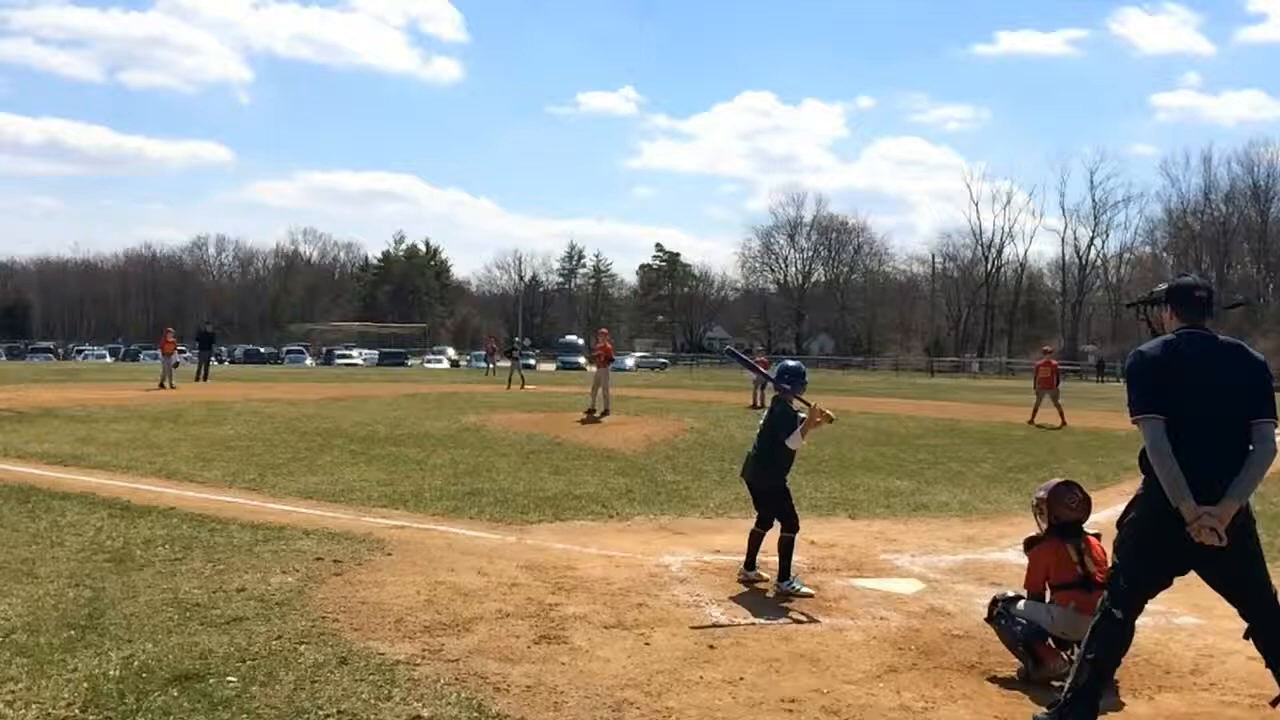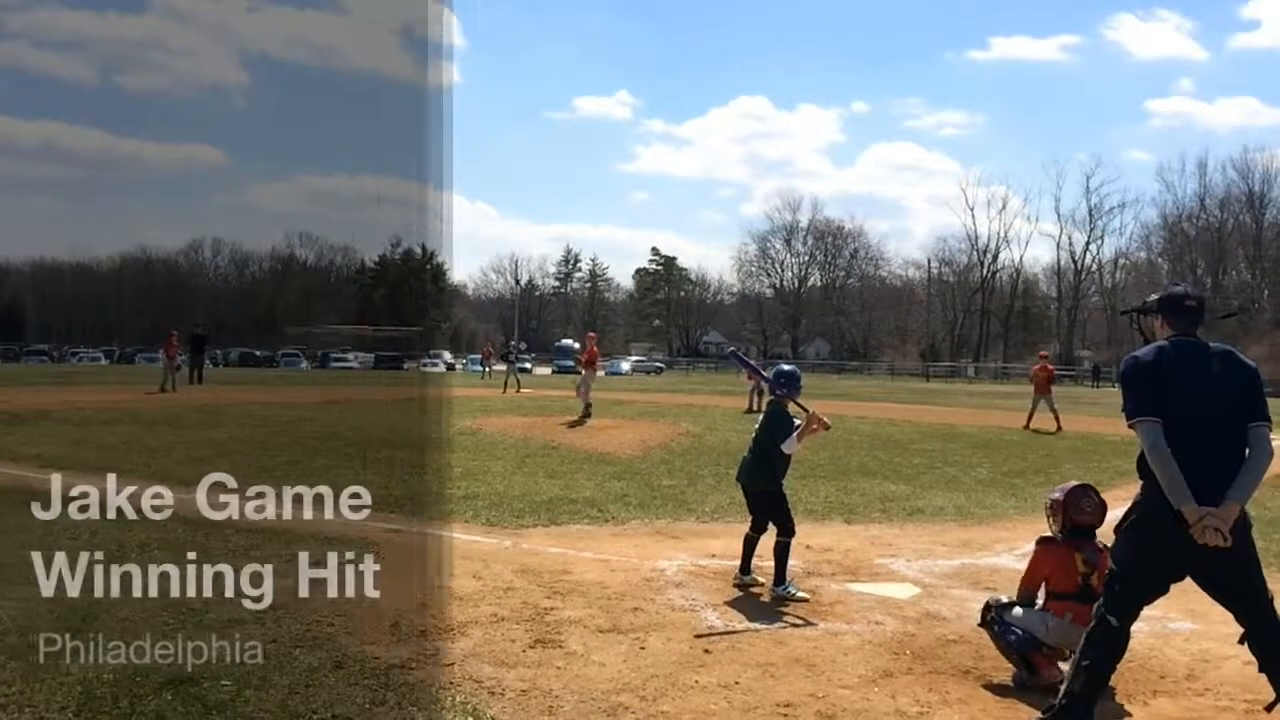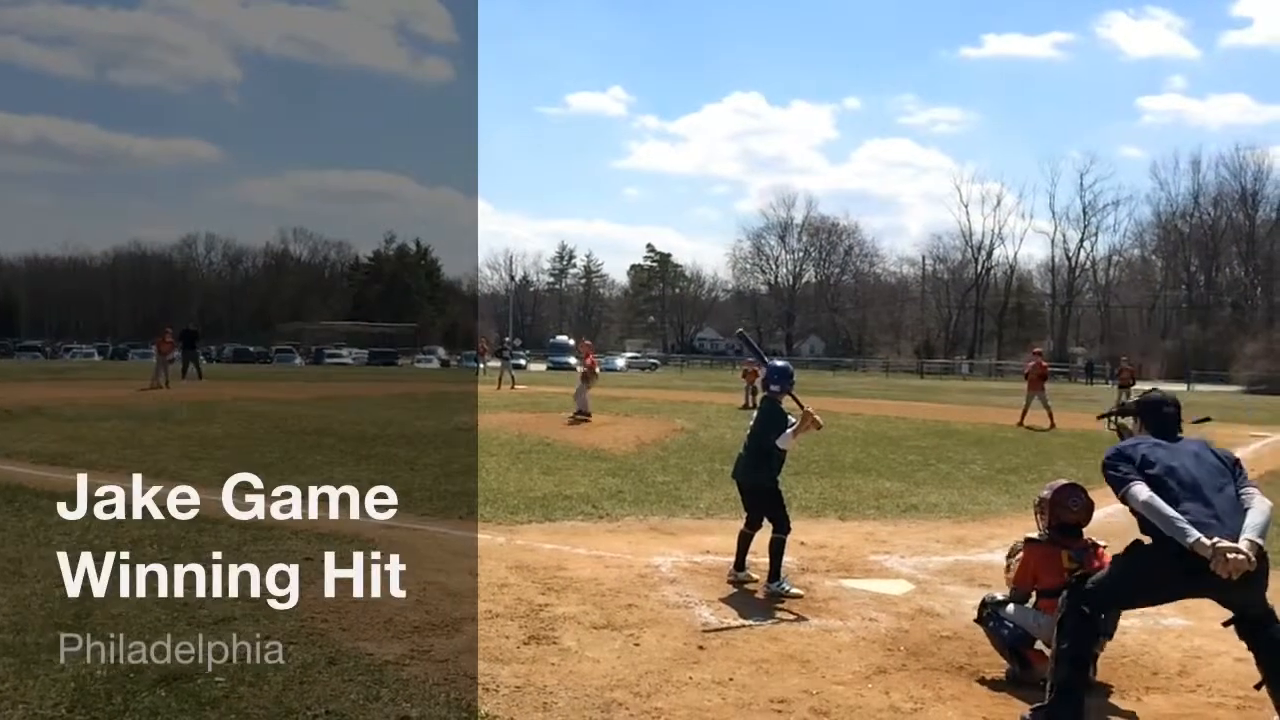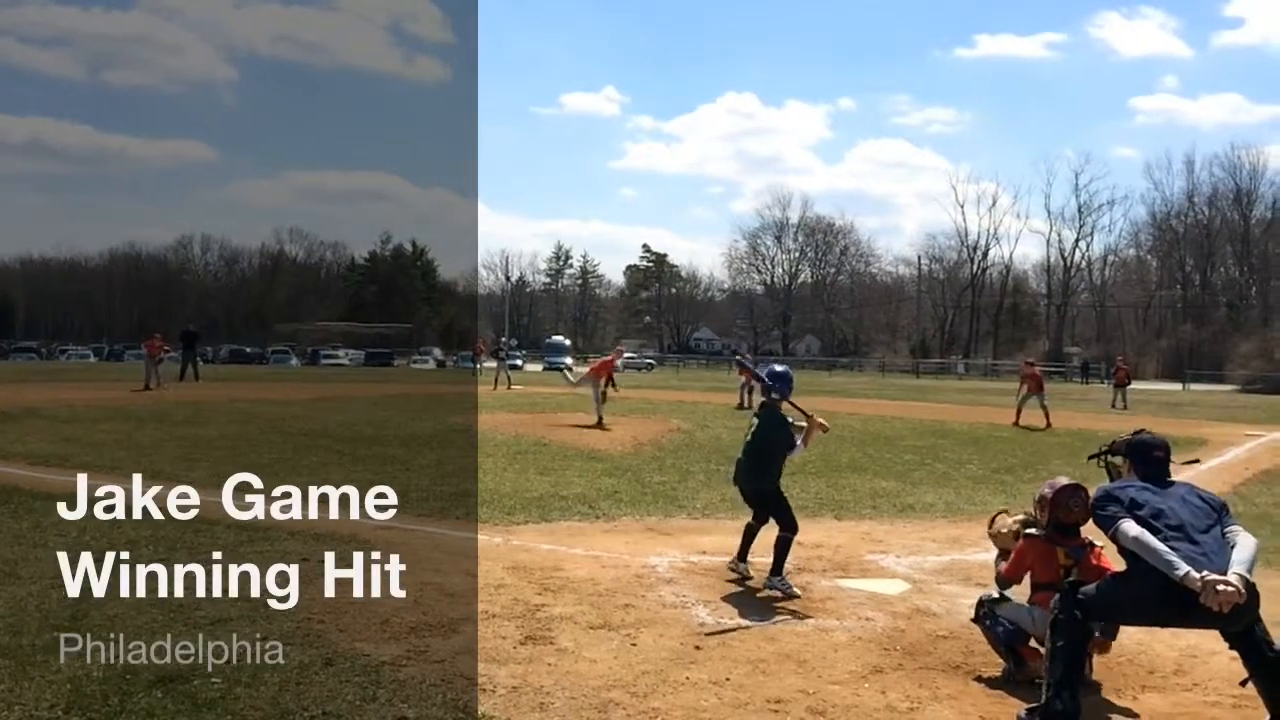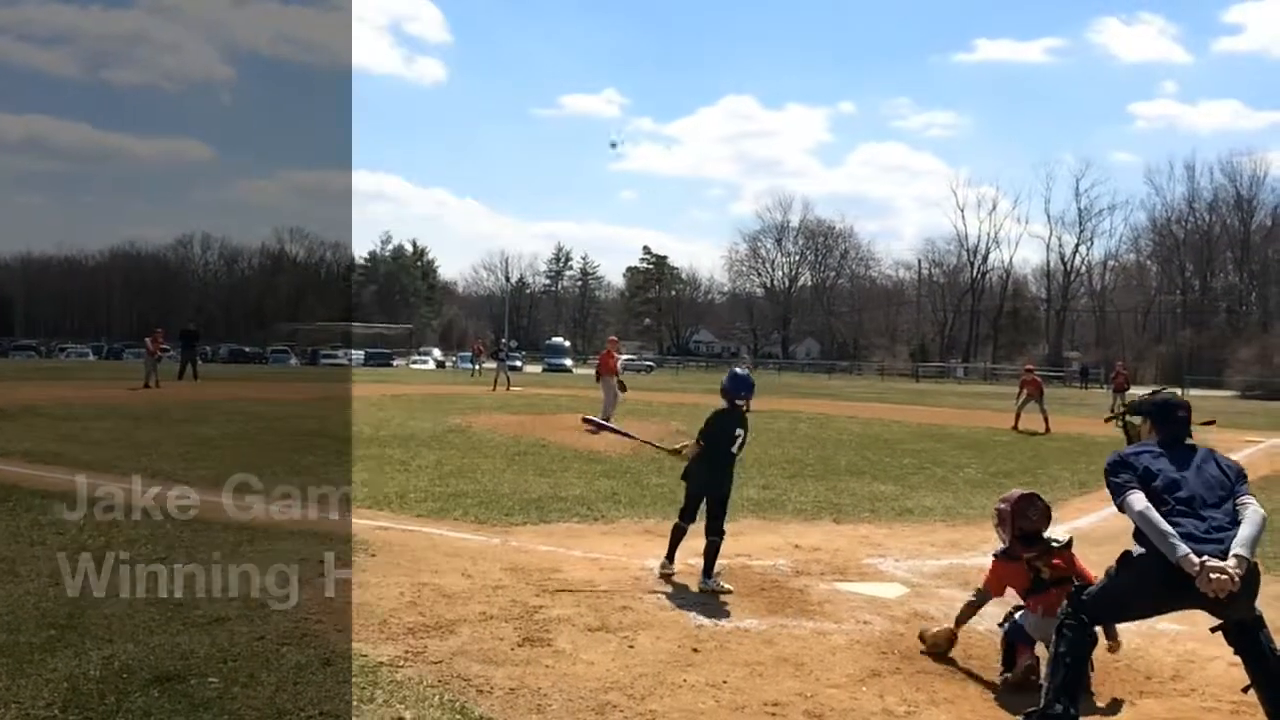
dt=0.7s
person 1, frame 1
left shoulder: (1148, 358)
left elbow: (1156, 439)
left wrist: (1188, 511)
right wrist: (1225, 509)
left hip: (1163, 508)
right hip: (1229, 513)
left knee: (1119, 608)
person 1, frame 2
left shoulder: (1142, 363)
right shoulder: (1241, 367)
left elbow: (1153, 443)
left wrist: (1190, 512)
right wrist: (1227, 511)
left hip: (1162, 512)
right hip: (1225, 517)
left knee: (1114, 614)
person 1, frame 3
left shoulder: (1123, 452)
right shoulder: (1219, 454)
left elbow: (1144, 500)
left wrist: (1202, 546)
right wrist: (1248, 547)
left hip: (1181, 558)
right hip: (1245, 561)
left knee: (1081, 600)
person 1, frame 4
left shoulder: (1110, 494)
right shoulder: (1204, 496)
left elbow: (1134, 536)
right elbow: (1245, 539)
left wrist: (1192, 580)
right wrist: (1236, 579)
left hip: (1167, 593)
right hip: (1232, 596)
left knee: (1072, 606)
person 1, frame 5
left shoulder: (1127, 459)
right shoulder: (1224, 463)
left elbow: (1141, 511)
right elbow: (1254, 513)
left wrist: (1189, 564)
right wrist: (1235, 566)
left hip: (1170, 569)
right hip: (1234, 572)
left knee: (1079, 612)
right knee: (1247, 626)
person 2, frame 1
left shoulder: (779, 405)
right shoulder: (784, 410)
left elbow: (799, 424)
right elbow: (792, 443)
left wrist: (818, 419)
right wrist: (811, 421)
left hip: (756, 471)
right hip: (768, 476)
left knee: (765, 519)
right knee: (790, 523)
left ankle: (748, 569)
right ankle: (784, 581)
person 2, frame 2
left shoulder: (774, 410)
right shoulder: (780, 414)
left elbow: (793, 431)
right elbow: (787, 447)
left wrist: (813, 427)
right wrist: (807, 426)
left hip: (751, 476)
right hip: (763, 480)
left knee: (759, 523)
right knee: (785, 528)
left ankle: (743, 573)
right ankle: (779, 586)
person 2, frame 3
left shoulder: (768, 406)
right shoulder: (774, 410)
left elbow: (788, 427)
right elbow: (782, 442)
left wrist: (807, 424)
right wrist: (802, 423)
left hip: (747, 472)
right hip: (760, 477)
left knee: (754, 520)
right knee: (781, 525)
left ankle: (738, 570)
right ankle: (774, 582)
person 2, frame 4
left shoulder: (764, 410)
right shoulder: (775, 419)
left elbow: (788, 428)
right elbow: (794, 451)
left wrist: (811, 426)
right wrist: (811, 429)
left hip: (746, 475)
right hip: (761, 481)
left knee: (761, 515)
right knee: (788, 525)
left ankle: (740, 560)
right ankle: (775, 577)
person 2, frame 5
left shoulder: (719, 417)
right shoulder: (742, 420)
left elbow: (699, 446)
left wrist: (683, 451)
right wrist: (688, 447)
left hip: (698, 475)
right hip: (722, 481)
left knee: (686, 517)
right knee: (715, 528)
left ankle: (668, 562)
right ankle: (708, 578)
person 3, frame 1
left shoulder: (1042, 546)
right shoulder: (1094, 543)
left elbow: (1035, 598)
left hip: (1067, 619)
left knee: (1000, 606)
left ankle: (1046, 662)
person 3, frame 2
left shoulder: (1049, 548)
right shoulder: (1104, 554)
left elbow: (1024, 598)
left hip: (1060, 630)
left knee: (994, 609)
left ankle: (1041, 669)
person 3, frame 3
left shoulder: (1036, 547)
right shoulder: (1095, 551)
left elbow: (1018, 598)
left wrist: (1013, 574)
right wrist: (1104, 634)
left hip: (1050, 627)
left knee: (991, 606)
left ankle: (1031, 665)
person 3, frame 4
left shoulder: (1032, 542)
right shoulder: (1092, 550)
left elbow: (1003, 582)
left wrist: (1004, 551)
right wrist: (1106, 636)
left hip: (1045, 624)
left knee: (987, 606)
left ankle: (1027, 662)
person 3, frame 5
left shoulder: (1005, 560)
right shoulder: (1060, 550)
left elbow: (979, 600)
left wrist: (955, 626)
right wrist: (1111, 632)
left hip: (1041, 625)
left knee: (1014, 624)
left ankle: (1021, 661)
